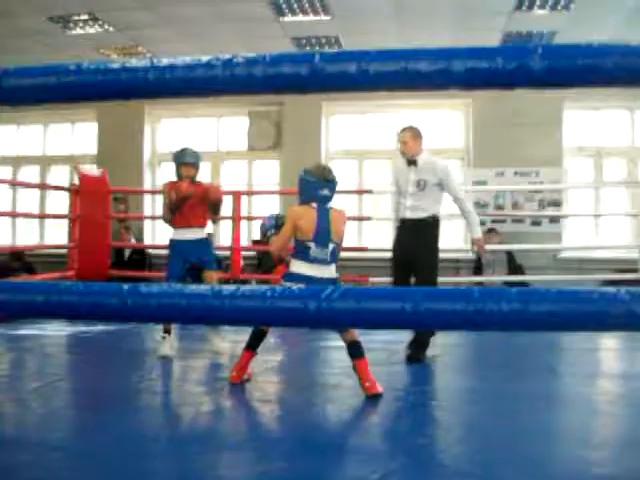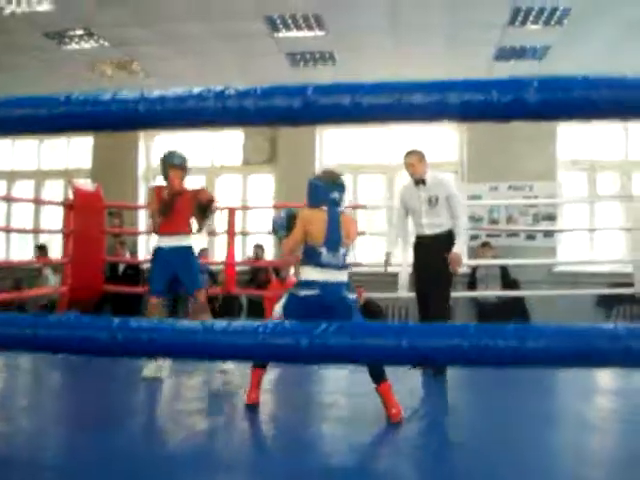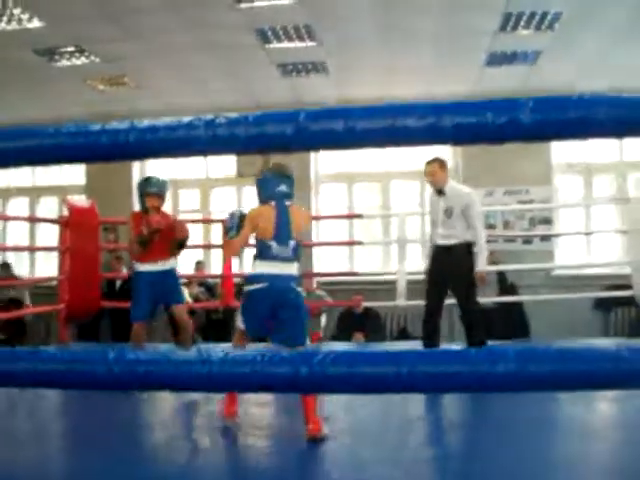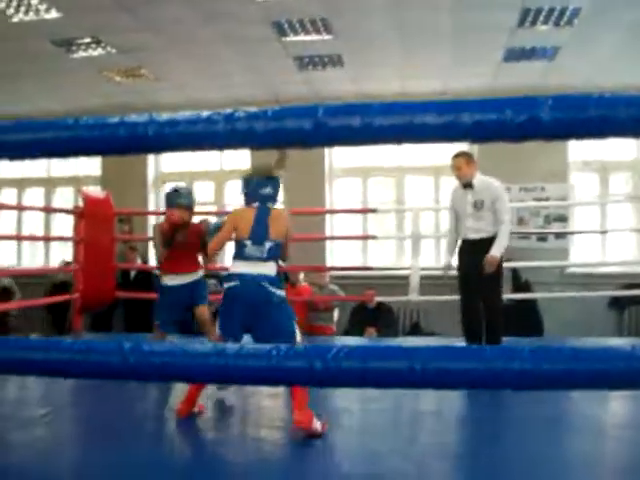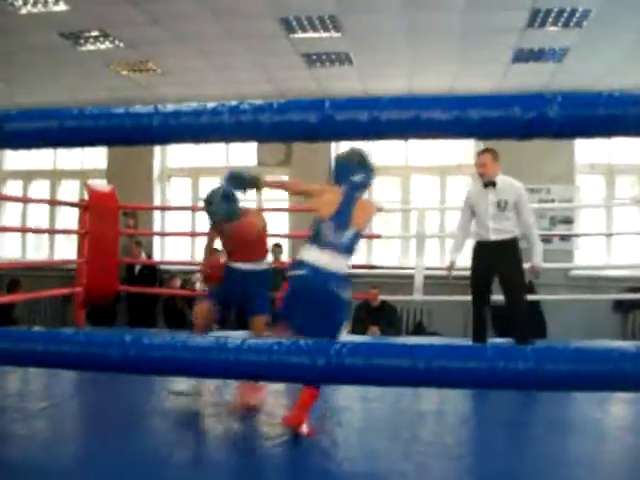
dt=0.4s
person 1, frame 1
left shoulder: (296, 213)
right shoulder: (340, 216)
left elbow: (276, 249)
left wrist: (272, 232)
left hip: (298, 282)
right hip: (327, 284)
right knee: (347, 329)
left ankle: (238, 370)
right ankle: (368, 382)
person 1, frame 2
left shoulder: (307, 215)
right shoulder: (350, 221)
left elbow: (287, 252)
left wrist: (282, 232)
left hip: (309, 291)
right hip: (340, 292)
left ankle: (253, 391)
right ankle: (392, 407)
person 1, frame 3
left shoulder: (257, 214)
right shoulder: (302, 215)
left elbow: (233, 251)
left wrist: (232, 231)
left hip: (259, 286)
right hip: (289, 288)
left knee: (241, 339)
left ankle: (230, 403)
right ankle: (313, 423)
person 1, frame 4
left shoulder: (238, 214)
right shoulder: (283, 218)
left elbow: (211, 250)
left wrist: (221, 232)
left hip: (237, 285)
right hip: (268, 287)
right ankle: (302, 416)
person 1, frame 5
left shoulder: (326, 192)
right shoulder: (368, 207)
left elbow: (293, 187)
left wrist: (261, 181)
left hip: (304, 272)
right hip: (334, 281)
left knee: (288, 333)
right ankle: (297, 417)
person 2, frame 1
left shoulder: (438, 167)
right shoulder: (398, 168)
left elbow: (460, 198)
left wrist: (475, 231)
right wrist: (397, 231)
left hip: (425, 228)
right hip: (404, 228)
left knee: (425, 286)
right knee: (400, 284)
left ankle: (420, 344)
right ankle: (424, 330)
person 2, frame 2
left shoulder: (444, 183)
right shoulder: (406, 191)
left elbow: (460, 217)
right elbow: (400, 222)
left wrist: (458, 248)
right wrist: (390, 249)
left hip: (443, 242)
right hip: (421, 245)
left knee: (440, 299)
right knee: (423, 300)
person 2, frame 3
left shoulder: (465, 195)
right shoulder: (433, 197)
left elbow: (478, 230)
left wrist: (480, 265)
right wrist: (429, 261)
left hip: (460, 254)
right hip: (439, 254)
left knee: (468, 306)
right knee: (432, 308)
left ankle: (477, 349)
right ankle: (430, 351)
person 2, frame 4
left shoulder: (494, 187)
right shoulder: (456, 193)
left elbow: (505, 223)
left wrist: (496, 252)
right wrist: (448, 257)
left hip: (487, 247)
right hip: (467, 249)
left knee: (491, 301)
right knee: (468, 303)
left ankle: (493, 347)
right ankle: (474, 346)
person 2, frame 5
left shoulder: (515, 188)
right shoulder: (472, 193)
left elbow: (528, 223)
right elbow: (463, 226)
left wrist: (536, 257)
right wrist: (454, 256)
left hip: (508, 249)
right hip: (482, 250)
left knee: (516, 302)
right knee: (479, 302)
left ankle: (524, 345)
right ankle: (479, 346)
person 3, frame 1
left shoulder: (204, 189)
right shoulder: (169, 187)
left elbow: (214, 218)
right elbow: (167, 218)
left wrist: (216, 202)
right wrist: (176, 201)
left hip: (200, 241)
right hip: (179, 243)
left knee: (213, 284)
right ankle: (166, 337)
person 3, frame 2
left shoulder: (190, 195)
right shoulder: (156, 193)
left elbow: (201, 225)
right elbow: (155, 226)
left wrist: (206, 206)
right wrist: (168, 200)
left hip: (184, 250)
right hip: (163, 251)
left knee: (200, 299)
right knee: (155, 303)
person 3, frame 3
left shoulder: (170, 221)
right shoulder: (134, 219)
left elbow: (176, 251)
right elbow: (134, 253)
left wrist: (180, 241)
right wrist: (146, 236)
left hip: (166, 273)
right hip: (143, 275)
left knee: (183, 318)
right knee: (139, 326)
person 3, frame 4
left shoulder: (197, 229)
right shoulder: (160, 227)
right elbow: (161, 257)
left wrist: (205, 235)
right wrist: (170, 232)
left hip: (194, 281)
right hip: (170, 285)
left knee: (203, 316)
right knee: (160, 334)
person 3, frame 5
left shoulder: (253, 217)
right shoulder: (219, 222)
left elbow: (257, 232)
right elbow: (210, 244)
right wrist: (210, 266)
left hip: (258, 274)
right hip: (233, 270)
left knee: (258, 328)
right knee: (202, 312)
left ankle: (253, 384)
